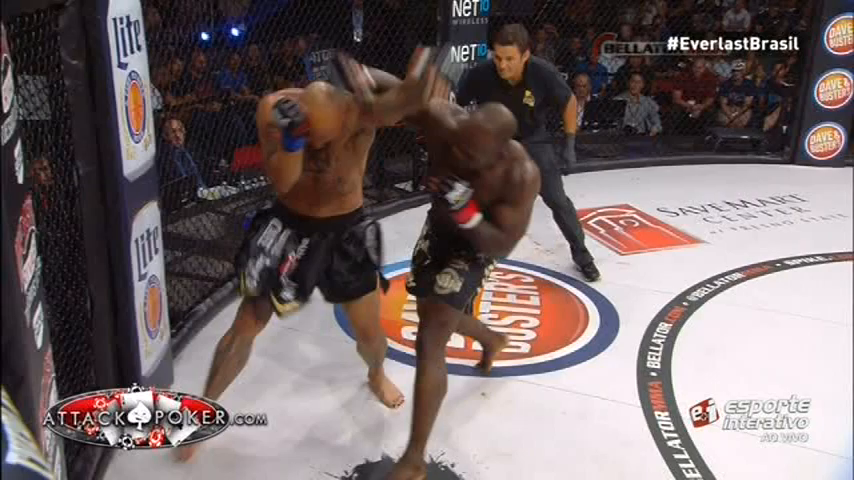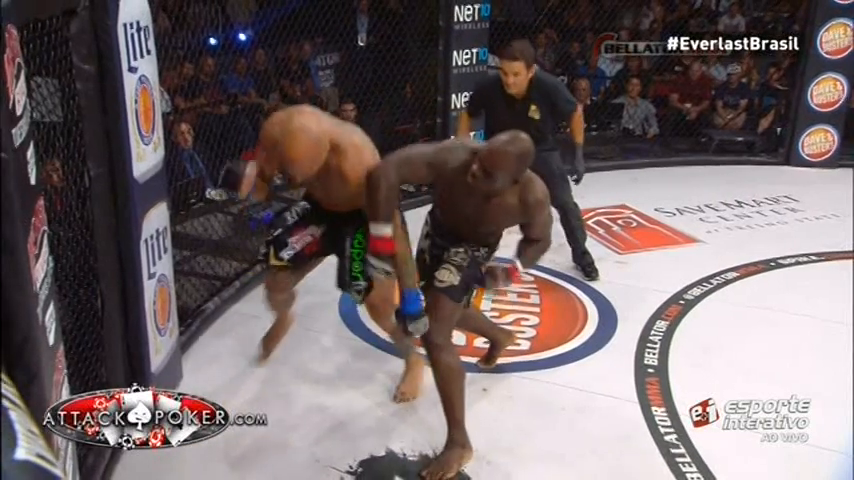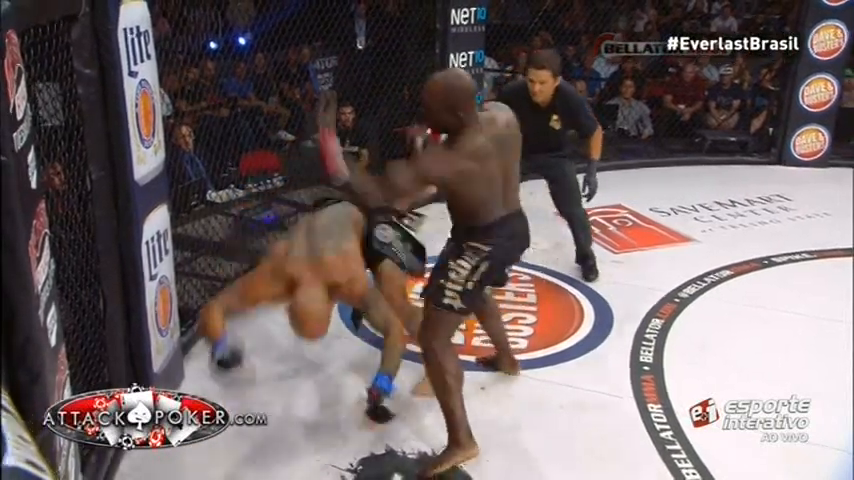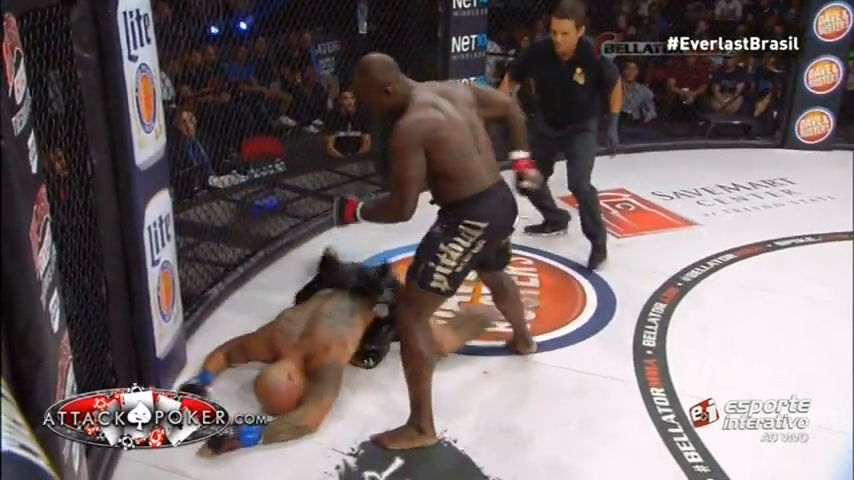
dt=1s
person 1, frame 1
left shoulder: (521, 176)
right shoulder: (445, 121)
left elbow: (501, 246)
left wrist: (467, 213)
left hip: (475, 245)
right hip: (438, 227)
left knee: (429, 342)
right knee: (432, 311)
right ankle: (491, 339)
person 1, frame 2
left shoulder: (532, 196)
right shoulder: (454, 157)
left elbow: (538, 240)
right elbow: (384, 173)
left wrist: (510, 272)
left hip: (473, 248)
right hip: (437, 228)
left knee: (435, 333)
right knee: (446, 312)
left ankle: (458, 443)
right ankle: (500, 337)
person 1, frame 3
left shoulder: (448, 161)
right shoulder: (503, 115)
left elbow: (384, 188)
left wrist: (336, 162)
left hip: (482, 243)
right hip: (516, 229)
left knee: (435, 336)
right knee: (477, 293)
left ankle: (460, 442)
right ankle: (505, 357)
person 1, frame 4
left shoulder: (408, 129)
right shoulder: (457, 89)
left elbow: (402, 208)
right elbow: (509, 108)
left wrist: (355, 211)
right wrist: (522, 161)
left hip: (467, 219)
right hip: (502, 201)
left knee: (410, 315)
right knee: (494, 275)
left ankle: (421, 426)
right ankle: (523, 338)
person 2, frame 1
left shoulder: (359, 110)
right shoulder: (275, 107)
left elbow: (404, 100)
right elbow: (281, 181)
left wrist: (418, 84)
right wrist: (293, 136)
left hip: (346, 229)
right hip: (289, 225)
left knee: (369, 332)
right knee: (245, 327)
left ankle: (377, 375)
person 2, frame 2
left shoulder: (356, 162)
right shoulder: (276, 128)
left elbow: (392, 229)
right elbow: (260, 189)
left wrist: (410, 297)
right wrist: (246, 180)
left hip: (365, 216)
right hip: (319, 206)
left knee: (379, 307)
right knee: (276, 283)
left ankle: (413, 362)
right ankle: (283, 321)
person 2, frame 3
left shoulder: (349, 283)
right shoulder: (270, 283)
left elbow: (394, 330)
right elbow: (211, 313)
left wrist: (383, 382)
right wrist: (221, 347)
left hip: (365, 222)
right hip: (328, 217)
left knee: (396, 304)
person 2, frame 4
left shoulder: (327, 359)
right shoulder: (272, 340)
left elbow: (308, 421)
right elbow: (224, 352)
left wrist: (247, 436)
right wrist: (202, 379)
left hip: (375, 299)
right hip: (331, 291)
left knee: (444, 342)
left ankle: (488, 313)
right ankle: (335, 261)
person 3, frame 1
left shoulder: (543, 73)
right shoulder: (480, 74)
left elbow: (569, 102)
right elbow: (455, 105)
left wrist: (570, 144)
left hip: (532, 139)
left knee: (557, 199)
left ankle: (581, 254)
person 3, frame 2
left shoulder: (549, 86)
right shoulder: (488, 88)
left elbow: (575, 113)
right elbow: (468, 115)
left wrist: (578, 155)
left hip: (539, 148)
left knee: (565, 203)
left ankle: (582, 255)
person 3, frame 3
left shoulder: (571, 99)
right shoulder: (512, 93)
left elbow: (595, 132)
left wrist: (592, 170)
left hip: (554, 156)
left knee: (573, 210)
left ankle: (586, 258)
person 3, frame 4
left shoulder: (595, 55)
right shoulder: (538, 52)
left elbow: (615, 86)
right elbow: (511, 81)
left wrist: (613, 125)
left hip: (580, 128)
right hip: (546, 127)
left knee: (579, 184)
left ankle: (598, 240)
right ankle: (557, 219)
